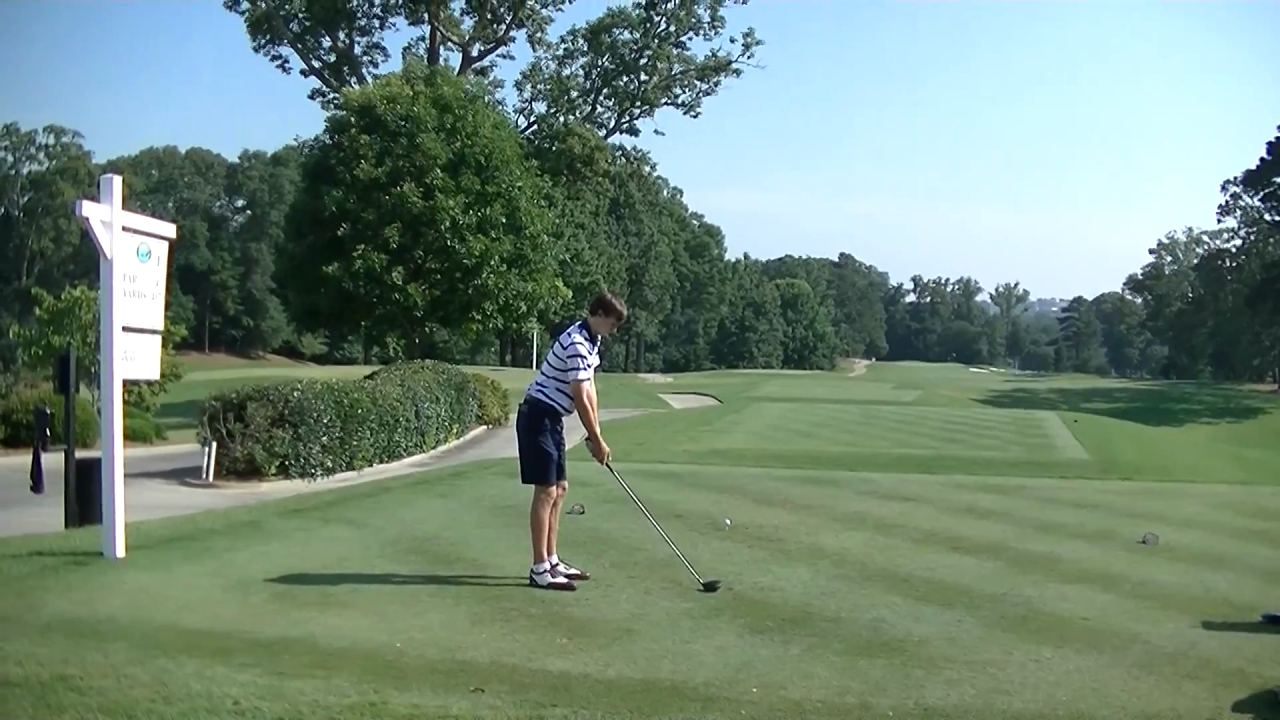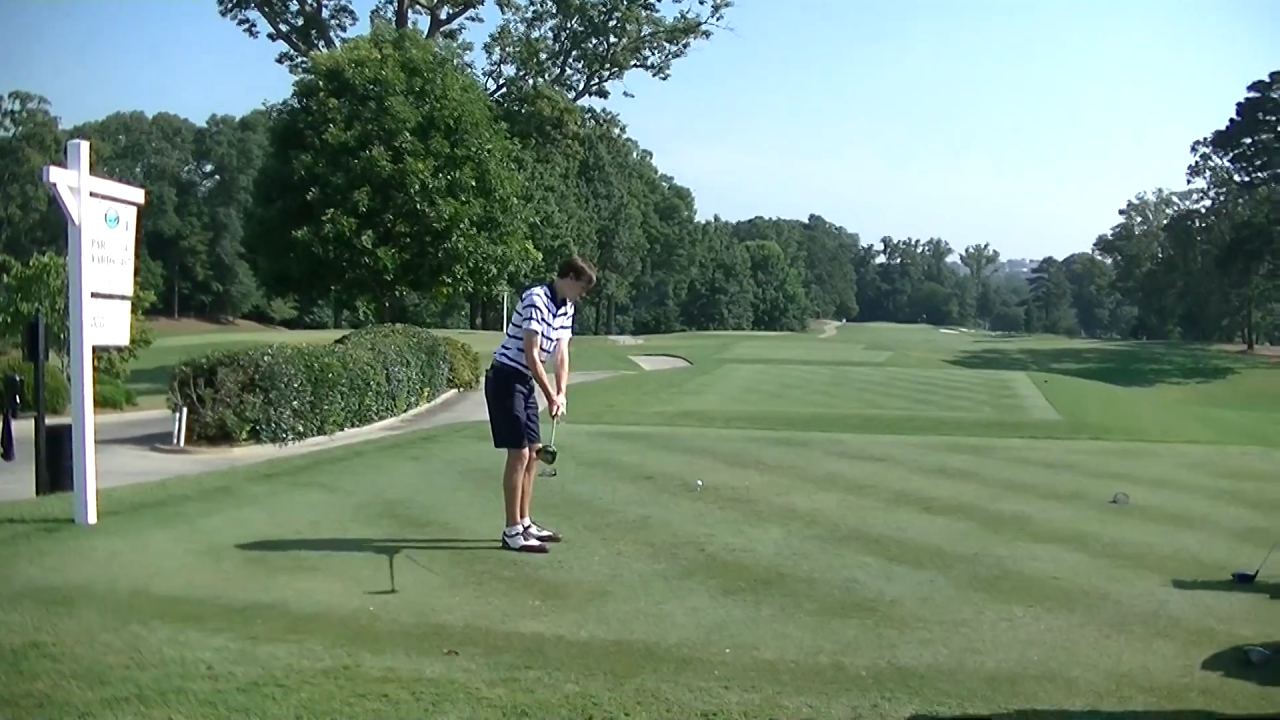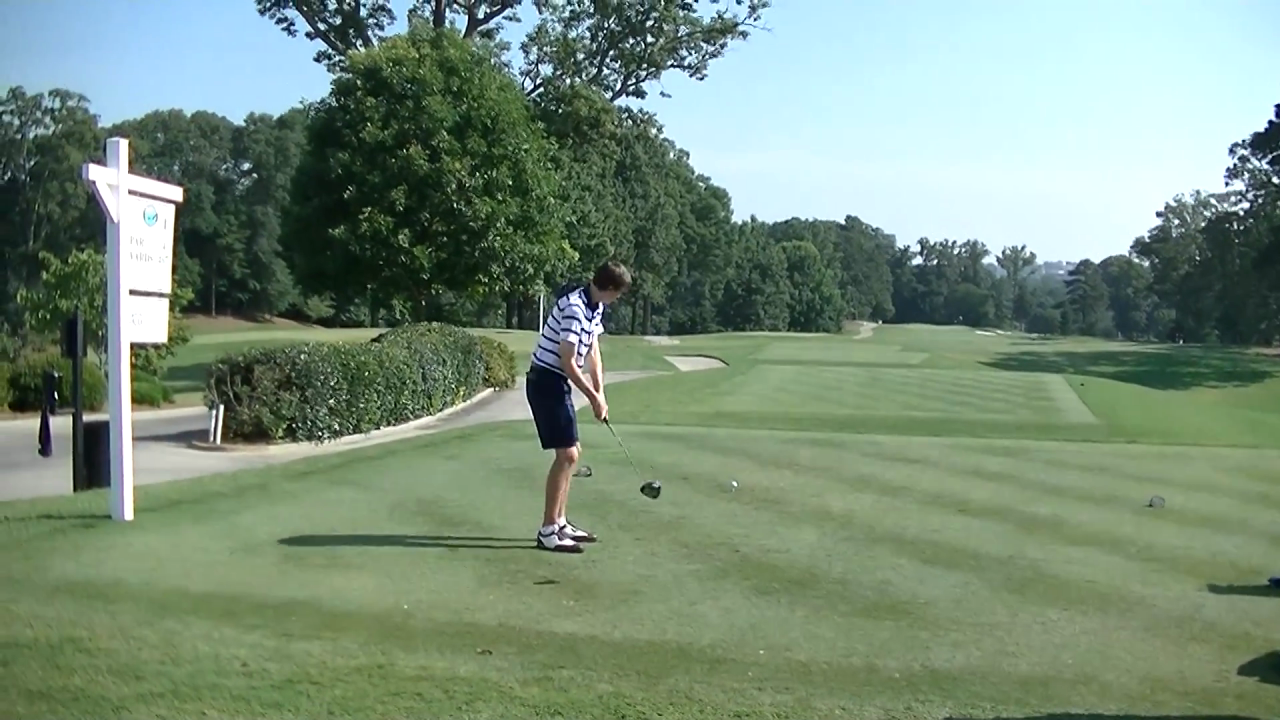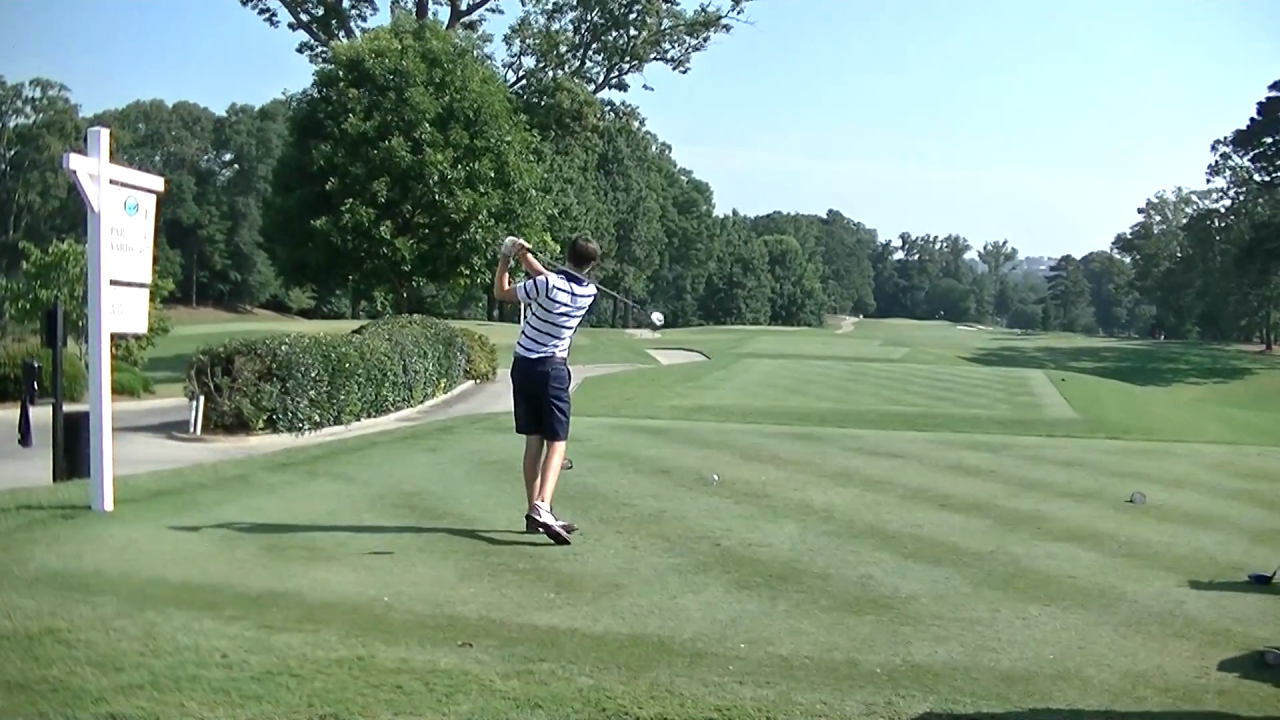
dt=0.7s
person 1, frame 1
left shoulder: (591, 340)
right shoulder: (577, 343)
left elbow: (590, 389)
right elbow: (580, 399)
left wrist: (596, 433)
right wrist: (597, 440)
left hip: (551, 418)
right hip: (538, 417)
left knee: (559, 489)
right knee: (546, 491)
left ankle: (551, 561)
right ankle: (539, 568)
person 1, frame 2
left shoulder: (566, 308)
right shoulder: (535, 298)
left elbow: (562, 352)
right elbow: (528, 351)
left wrist: (561, 394)
right wrist: (548, 390)
left hip: (526, 382)
right hip: (506, 379)
left knee: (533, 451)
right knee: (519, 453)
left ankle: (524, 523)
right ankle: (512, 531)
person 1, frame 3
left shoulder: (595, 307)
right shoulder: (575, 308)
left elbow: (593, 352)
right elbow: (567, 362)
left wrist: (600, 393)
right wrist: (592, 396)
left hip: (559, 382)
right hip: (546, 381)
left knee: (572, 452)
right knee: (567, 452)
left ankle: (559, 522)
right ankle: (548, 531)
person 1, frame 4
left shoulder: (546, 285)
right shoulder: (590, 292)
left elbow: (501, 292)
left wrist: (507, 257)
right wrist: (525, 257)
left hip: (522, 366)
right hip: (552, 369)
left knee: (533, 441)
right knee: (556, 443)
left ankle: (535, 511)
right ankle: (541, 507)
